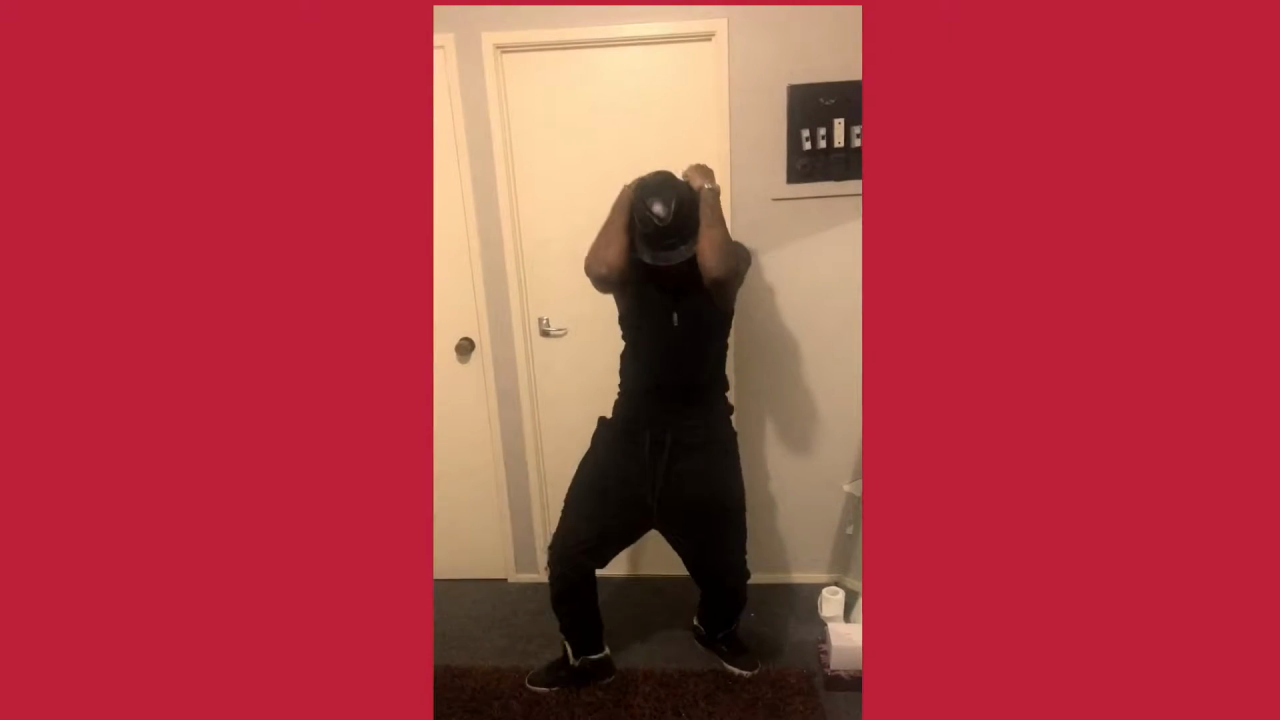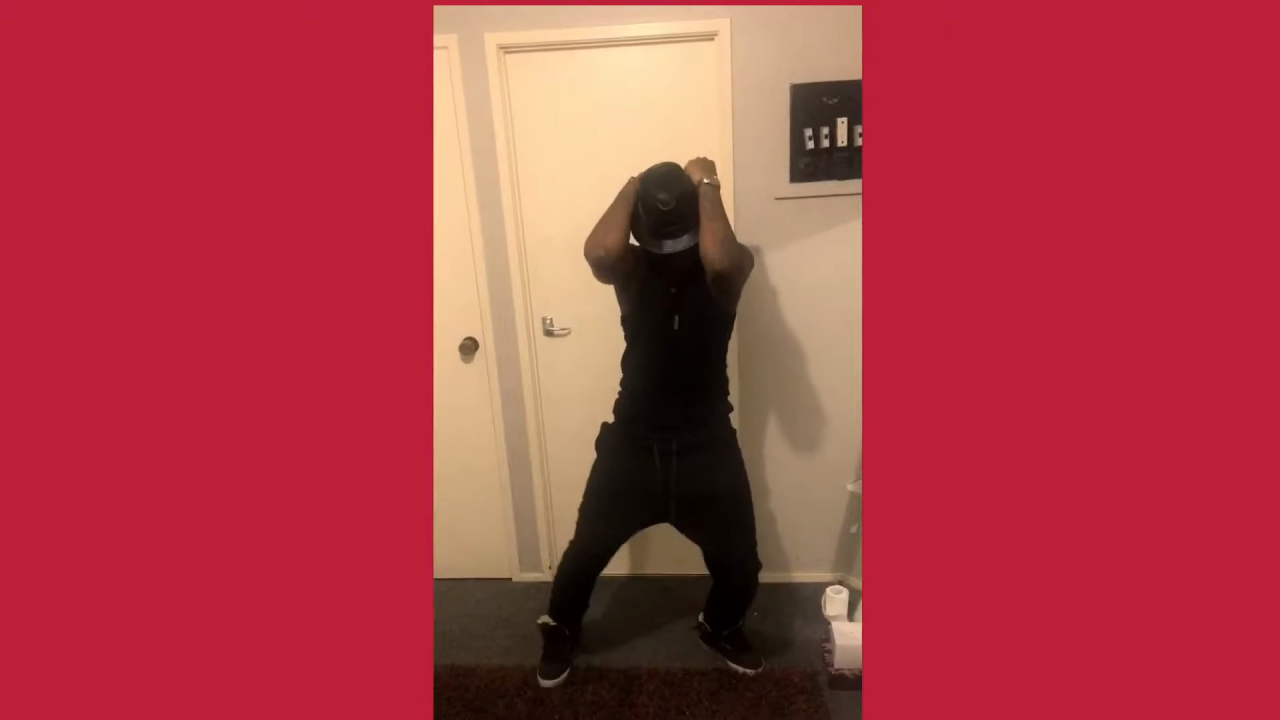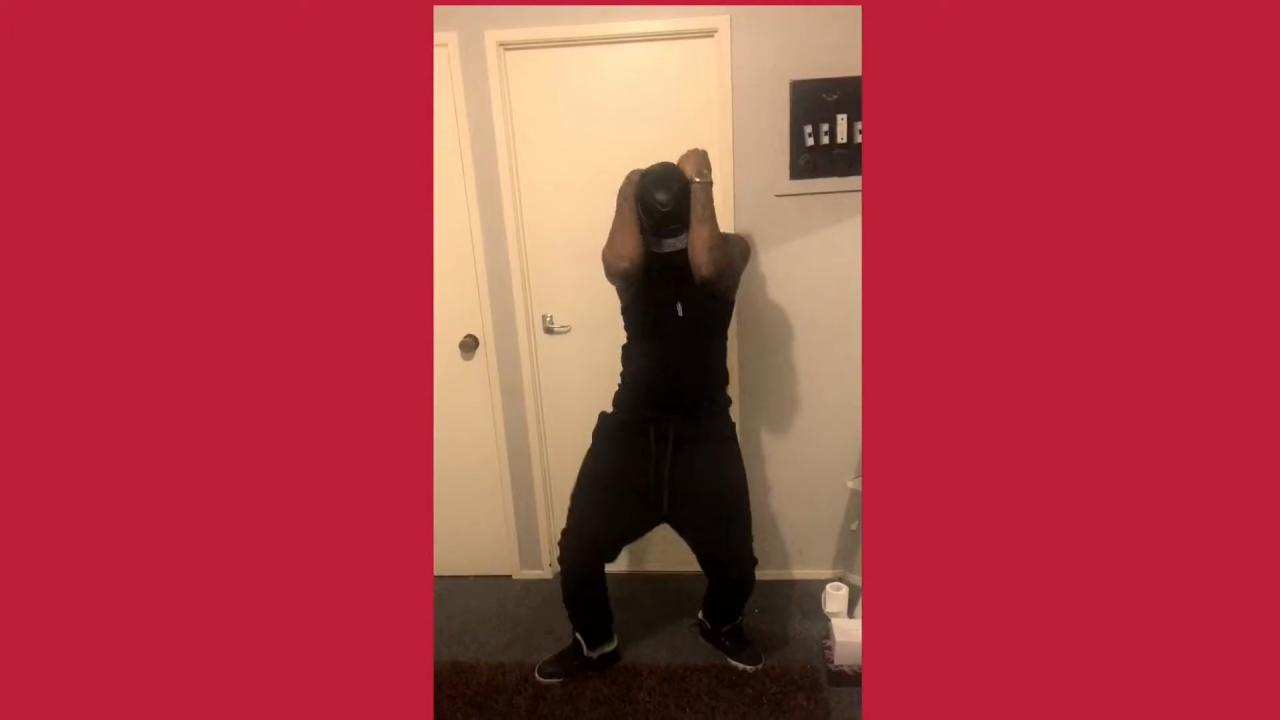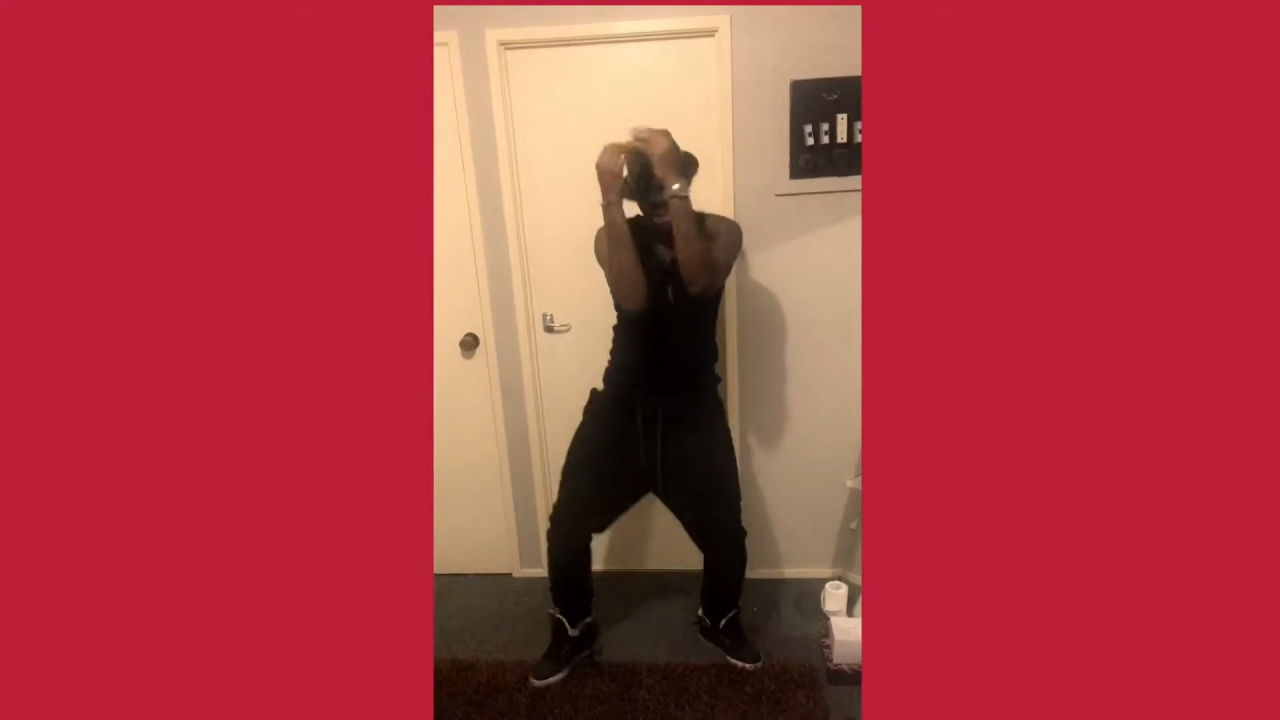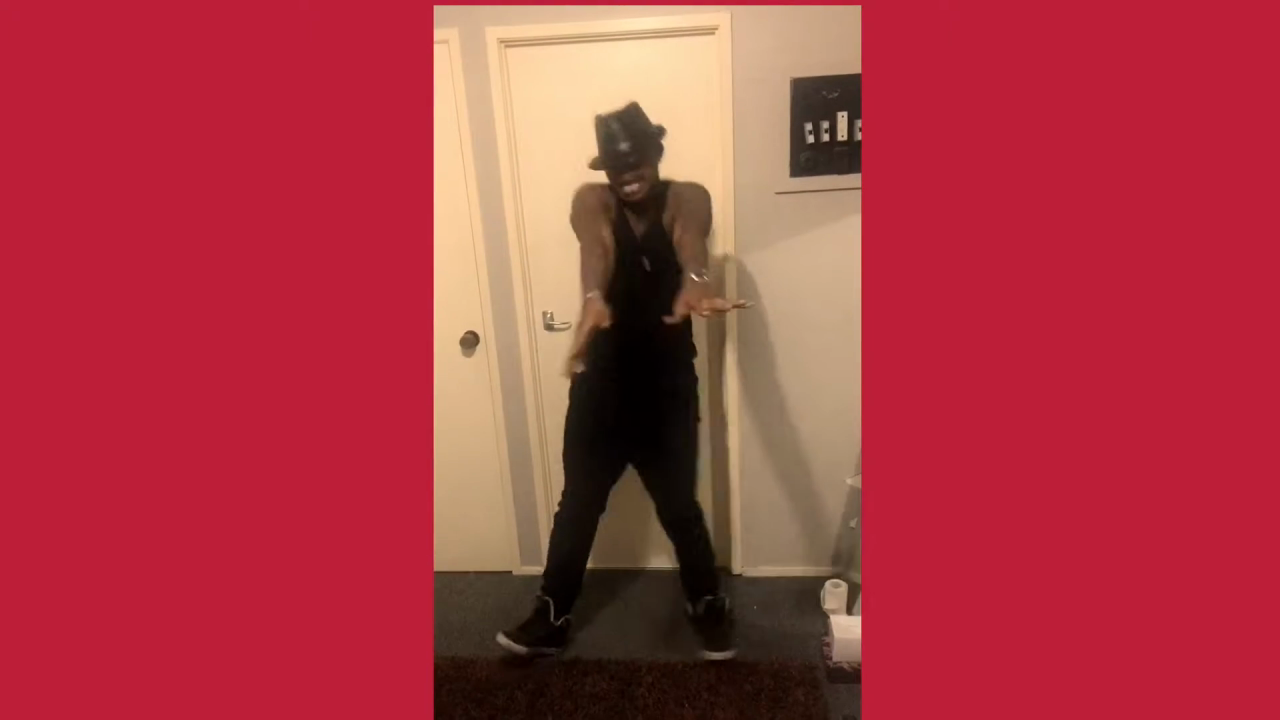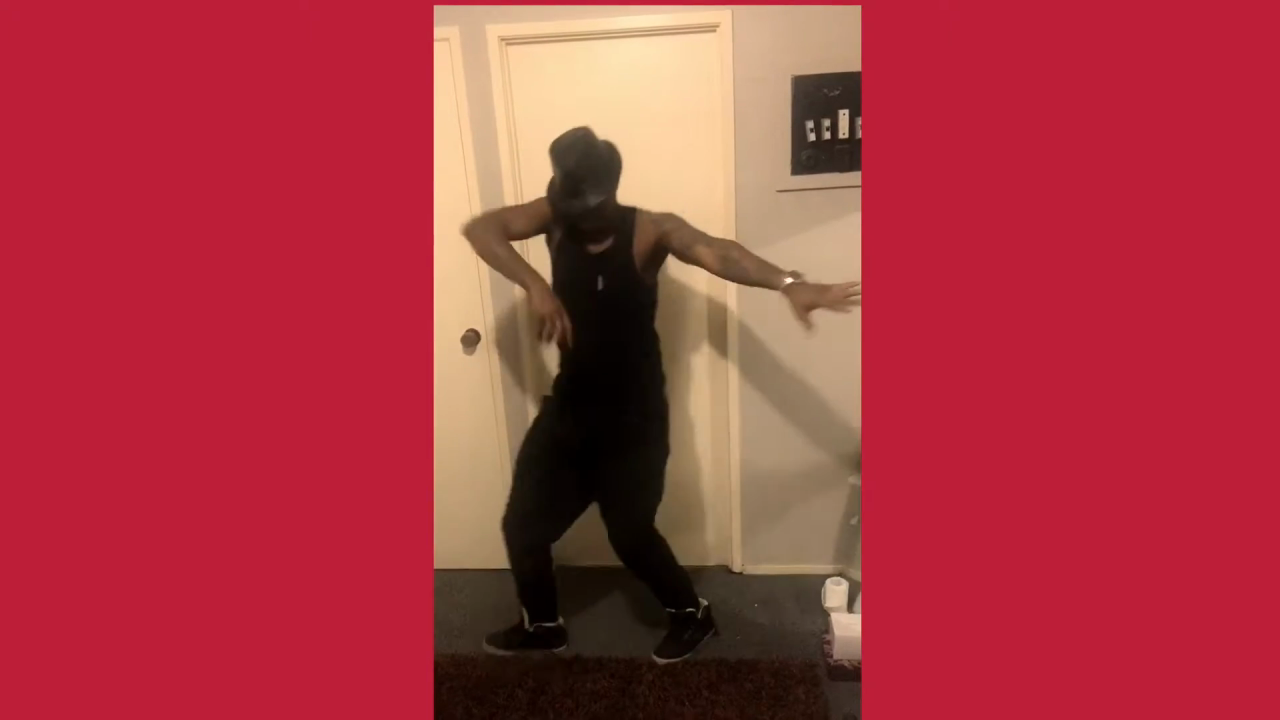
dt=0.3s
person 1, frame 1
left shoulder: (728, 268)
right shoulder: (630, 274)
left elbow: (717, 265)
right elbow: (601, 268)
left wrist: (707, 190)
right wrist: (628, 195)
left hip: (703, 445)
right hip: (629, 439)
left knee: (726, 572)
right knee: (567, 555)
left ankle: (715, 629)
right ankle: (587, 656)
person 1, frame 2
left shoulder: (731, 268)
right shoulder: (630, 269)
left elbow: (721, 258)
right elbow: (597, 251)
left wrist: (707, 184)
right wrist: (631, 189)
left hip: (707, 443)
right hip: (633, 440)
left knee: (740, 565)
right knee: (587, 549)
left ankle: (720, 627)
right ankle: (560, 628)
person 1, frame 3
left shoulder: (730, 252)
right shoulder: (634, 265)
left elbow: (706, 266)
right elbow: (620, 263)
left wrist: (699, 180)
right wrist: (630, 190)
left hip: (704, 436)
right hip: (630, 432)
left knee: (734, 559)
right knee: (579, 547)
left ankle: (720, 624)
right ankle: (593, 643)
person 1, frame 4
left shoulder: (720, 232)
right shoulder: (612, 237)
left elbow: (699, 281)
right elbow: (633, 301)
left wrist: (670, 186)
right wrist: (610, 197)
left hip: (693, 414)
right hip: (620, 409)
left knee: (724, 534)
right knee: (569, 524)
left ankle: (719, 620)
right ankle: (574, 631)
person 1, frame 5
left shoulder: (688, 198)
right shoulder: (592, 201)
left elbow: (689, 235)
right elbow: (595, 246)
left wrist: (695, 282)
right wrist: (595, 300)
left hip: (668, 385)
right hip: (602, 384)
left knee: (678, 506)
right knee: (578, 504)
left ankle: (707, 605)
right ankle: (551, 616)
person 1, frame 6
left shoulder: (651, 231)
right shoulder: (553, 217)
left elbow: (717, 254)
right elbow: (480, 228)
left wrist: (791, 283)
right wrist: (532, 283)
left hip: (632, 417)
right hip: (567, 409)
left knee: (632, 535)
right knee: (522, 522)
left ankle: (692, 613)
right ankle: (542, 623)
